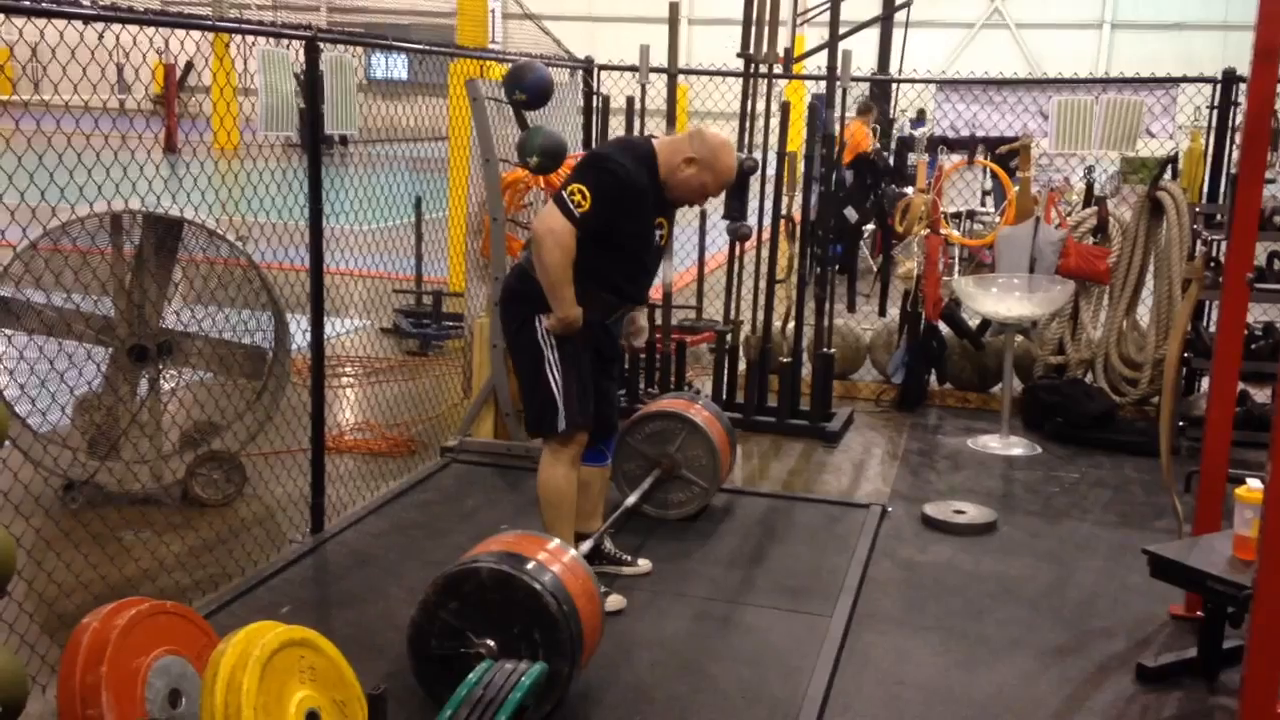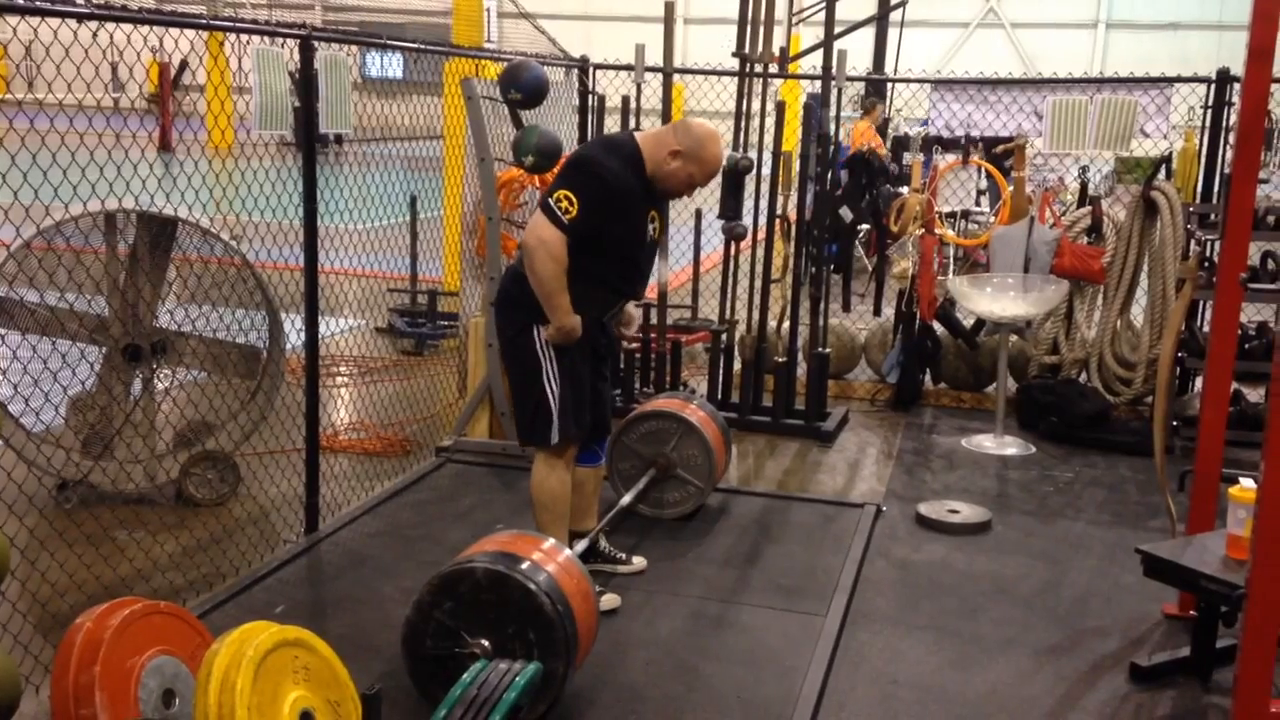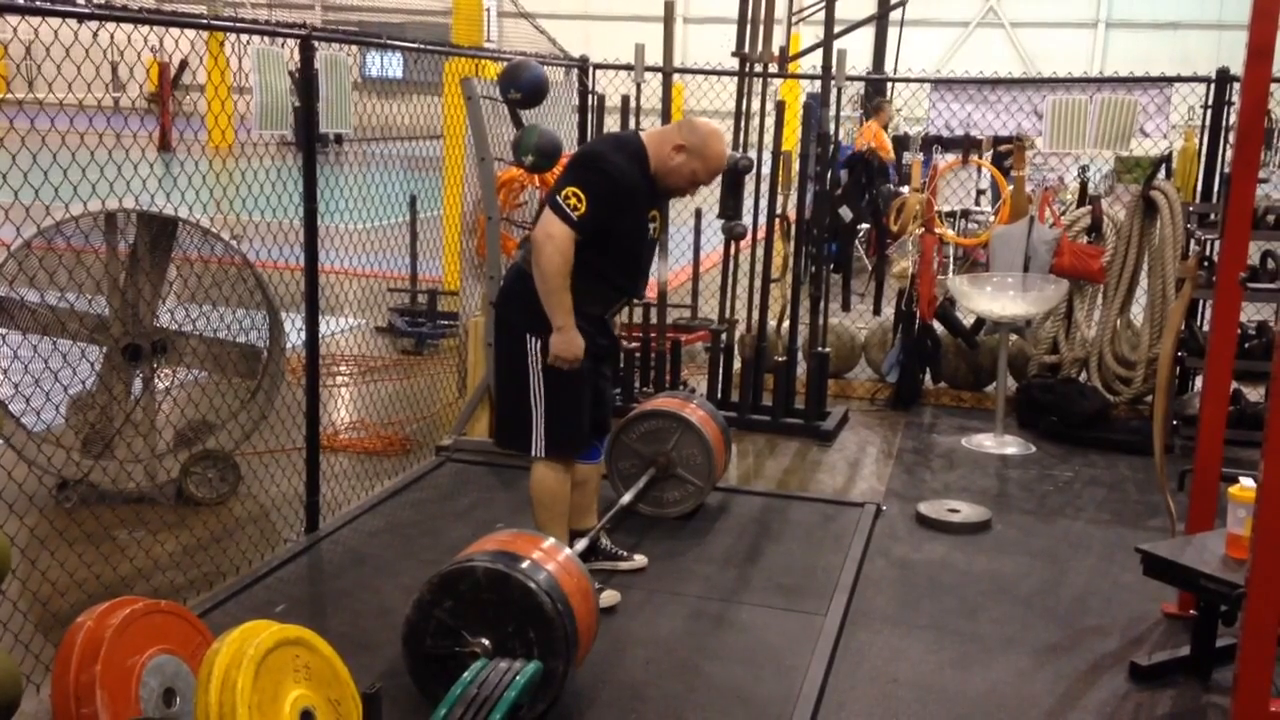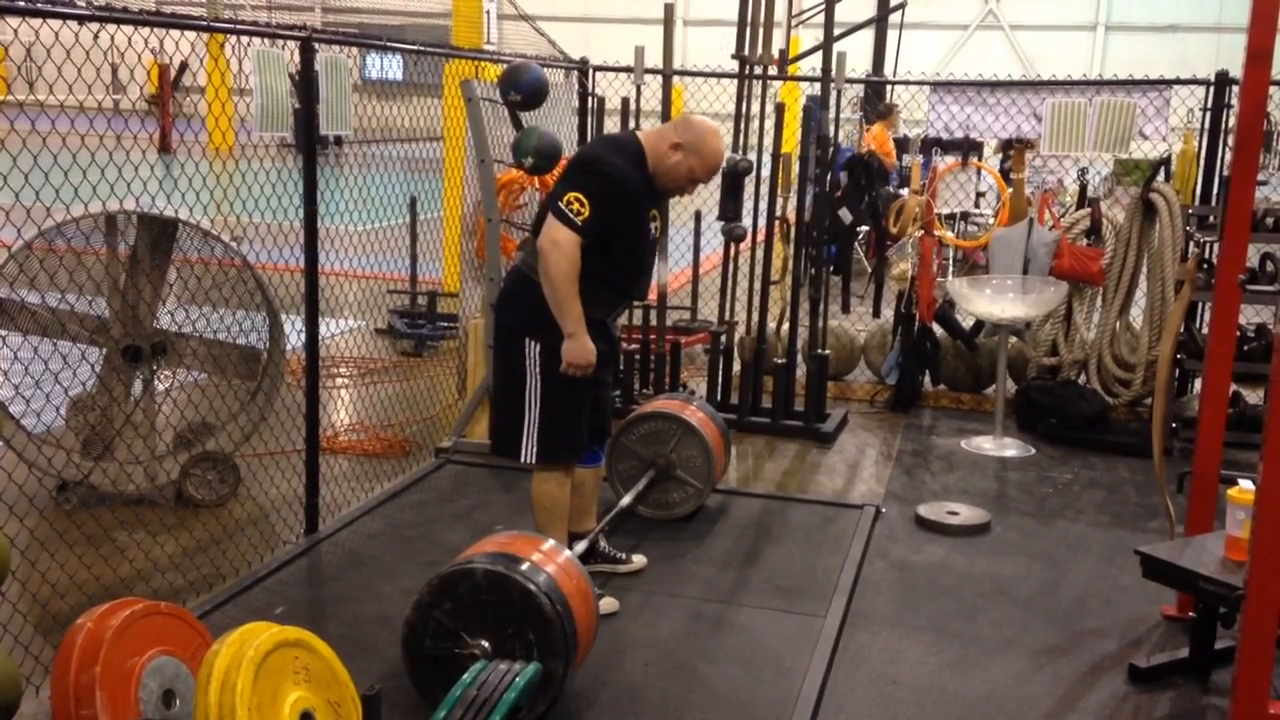
dt=0.5s
person 1, frame 1
left shoulder: (659, 185)
right shoulder: (618, 170)
right elbow: (549, 229)
left wrist: (632, 310)
right wrist: (564, 310)
left hip: (595, 315)
right hip: (548, 311)
left knee: (599, 433)
right knee: (569, 434)
left ankle: (590, 544)
person 1, frame 2
left shoulder: (647, 177)
right shoulder: (603, 170)
right elbow: (540, 239)
left wrist: (622, 303)
right wrist: (561, 320)
left hip: (588, 318)
right hip: (545, 318)
left knee: (592, 435)
right knee: (559, 441)
left ankle: (586, 544)
person 1, frame 3
left shoulder: (647, 176)
right shoulder: (609, 167)
right elbow: (551, 237)
left wrist: (588, 322)
right wrist: (562, 328)
left hip: (588, 317)
right hip: (545, 320)
left knee: (589, 434)
right knee: (556, 444)
left ankle: (585, 542)
person 1, frame 4
left shoulder: (643, 176)
right shoulder: (607, 169)
right elbow: (554, 244)
right wrist: (573, 335)
left hip: (587, 323)
right hip: (547, 325)
left knee: (590, 440)
right knee: (554, 450)
left ankle: (585, 546)
